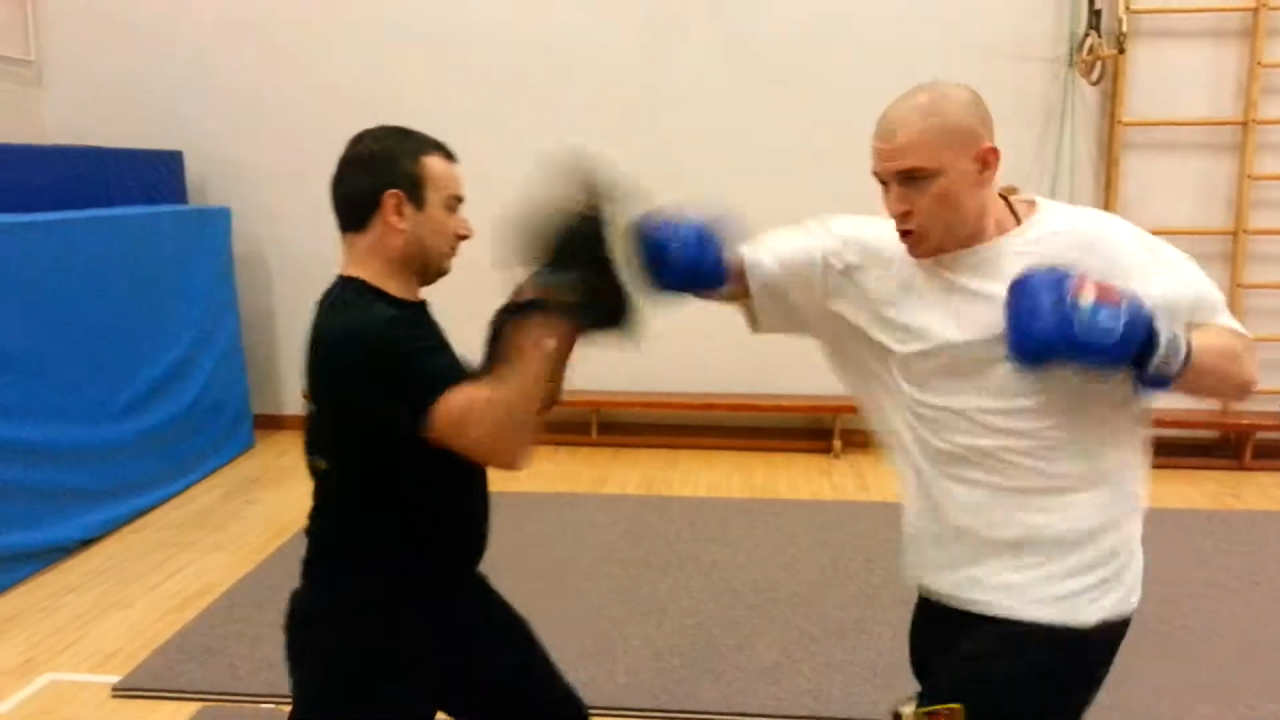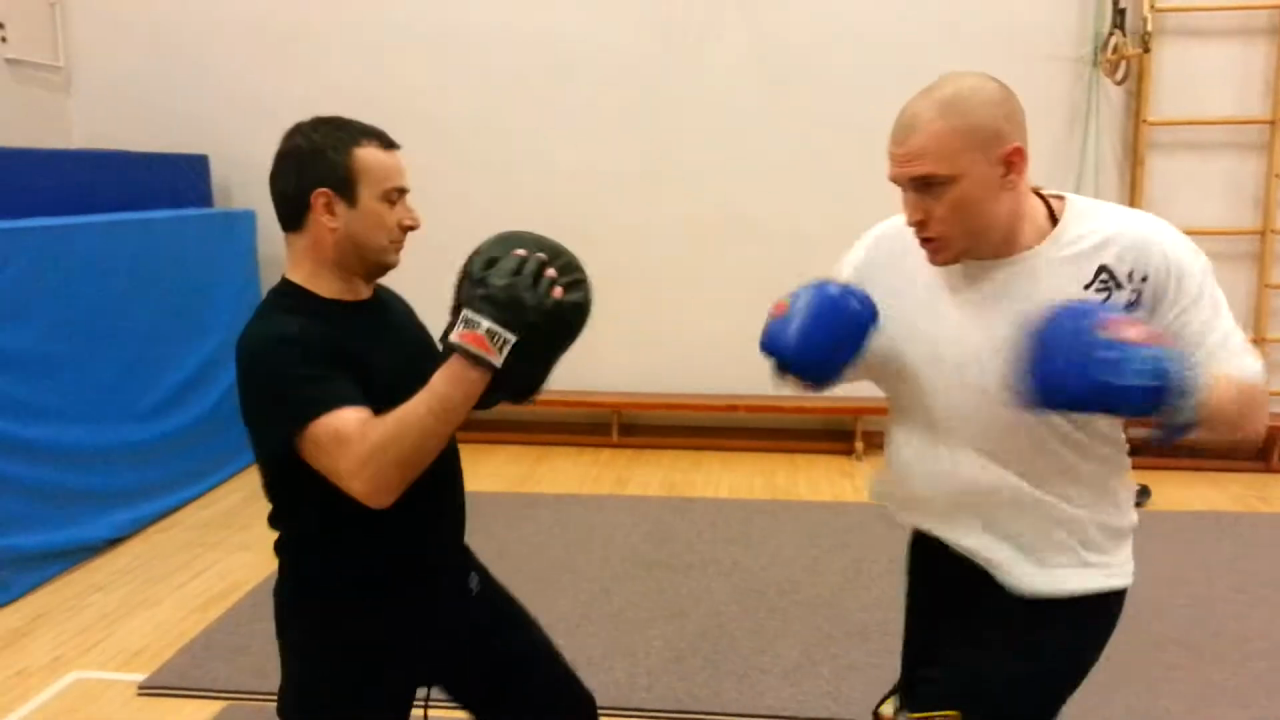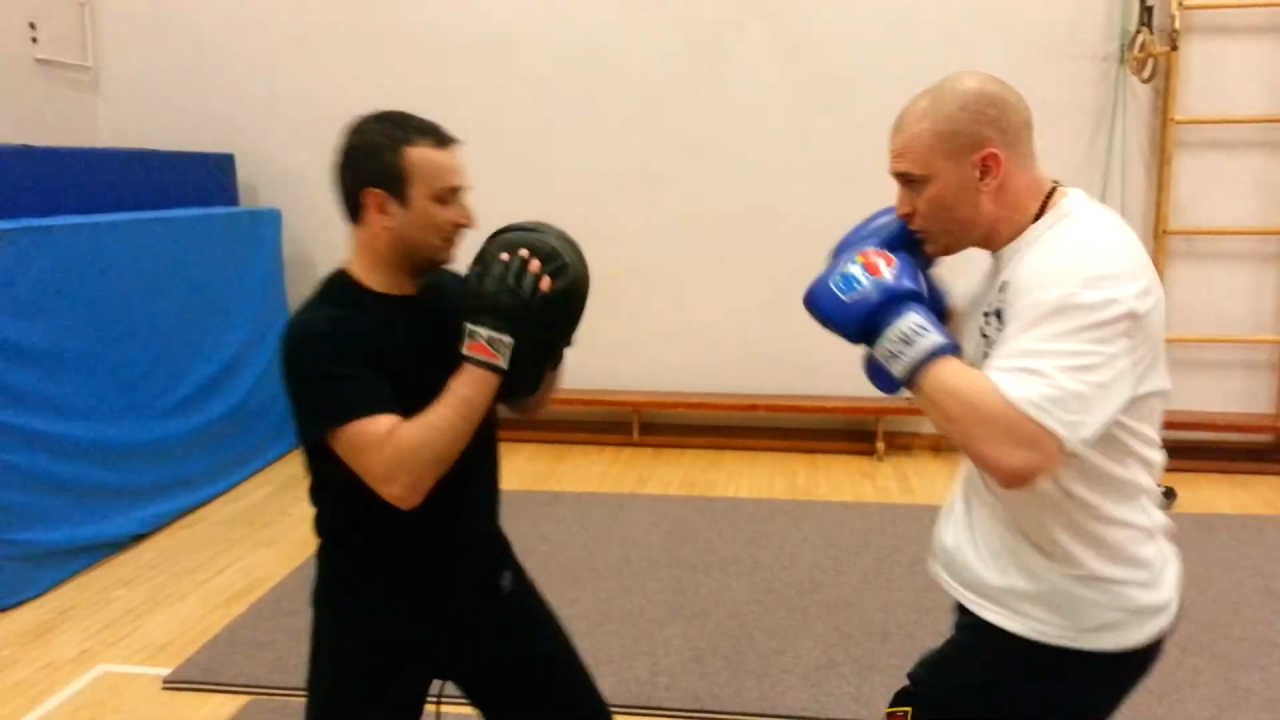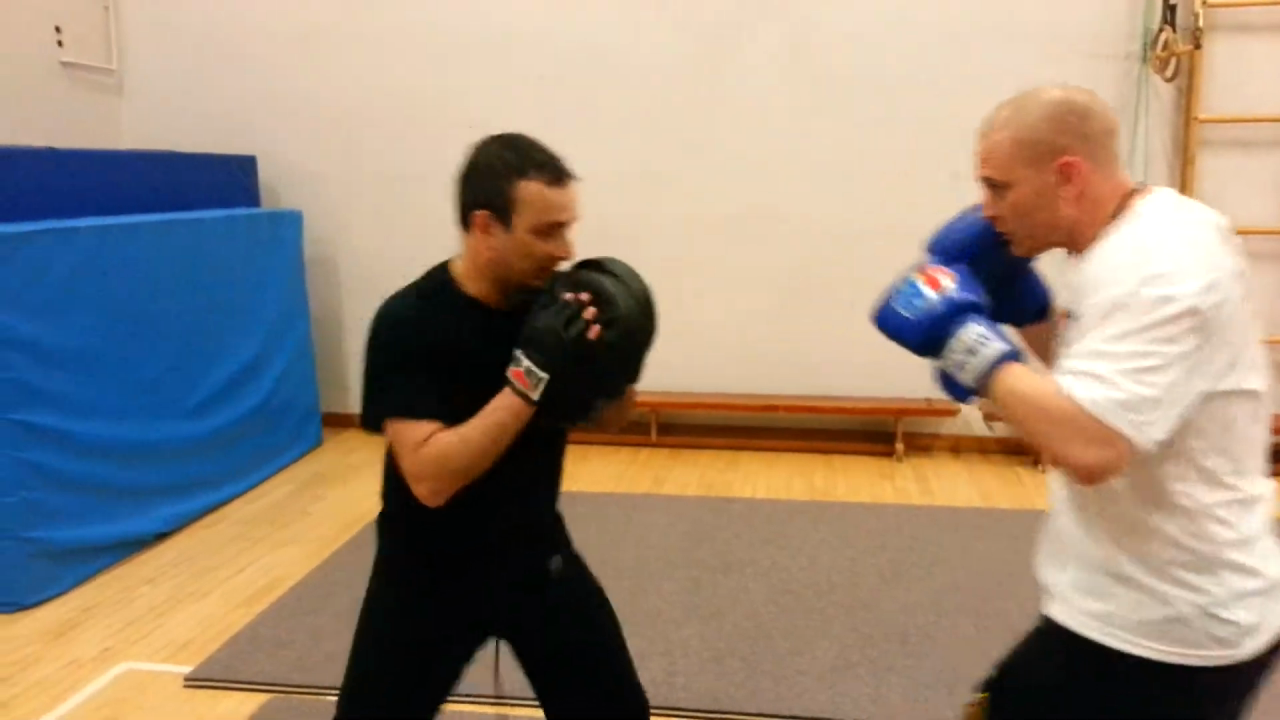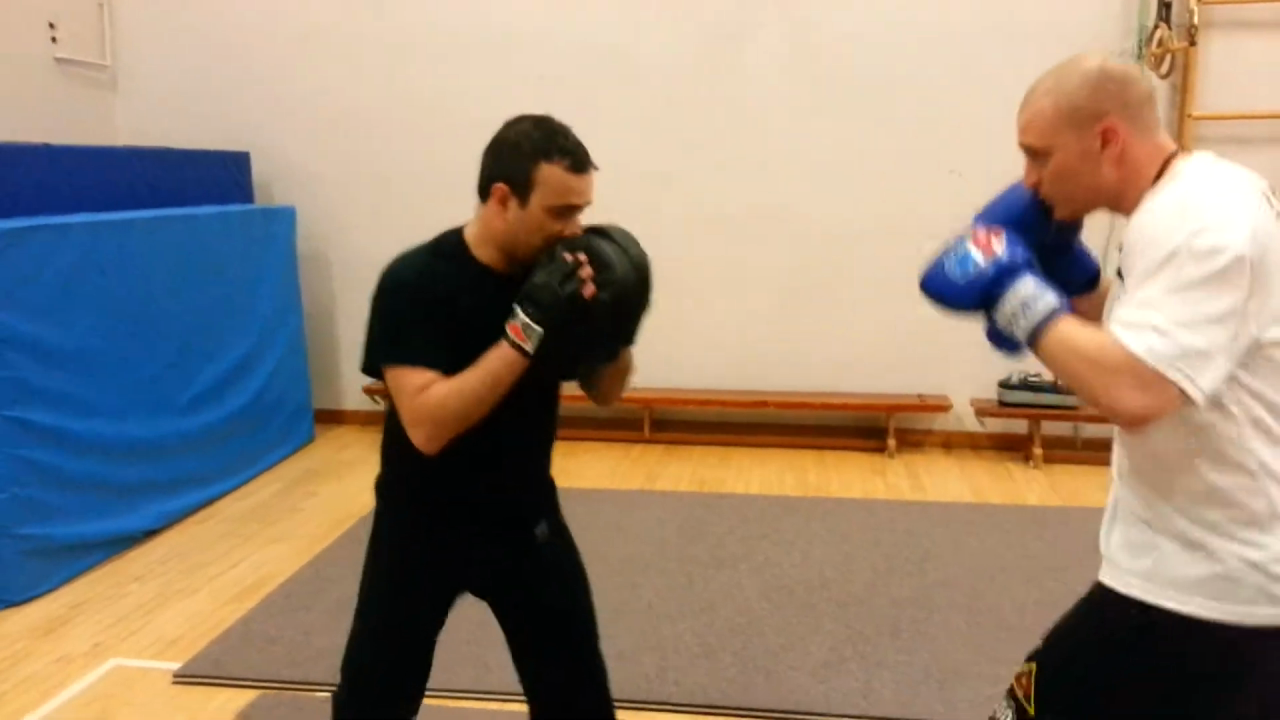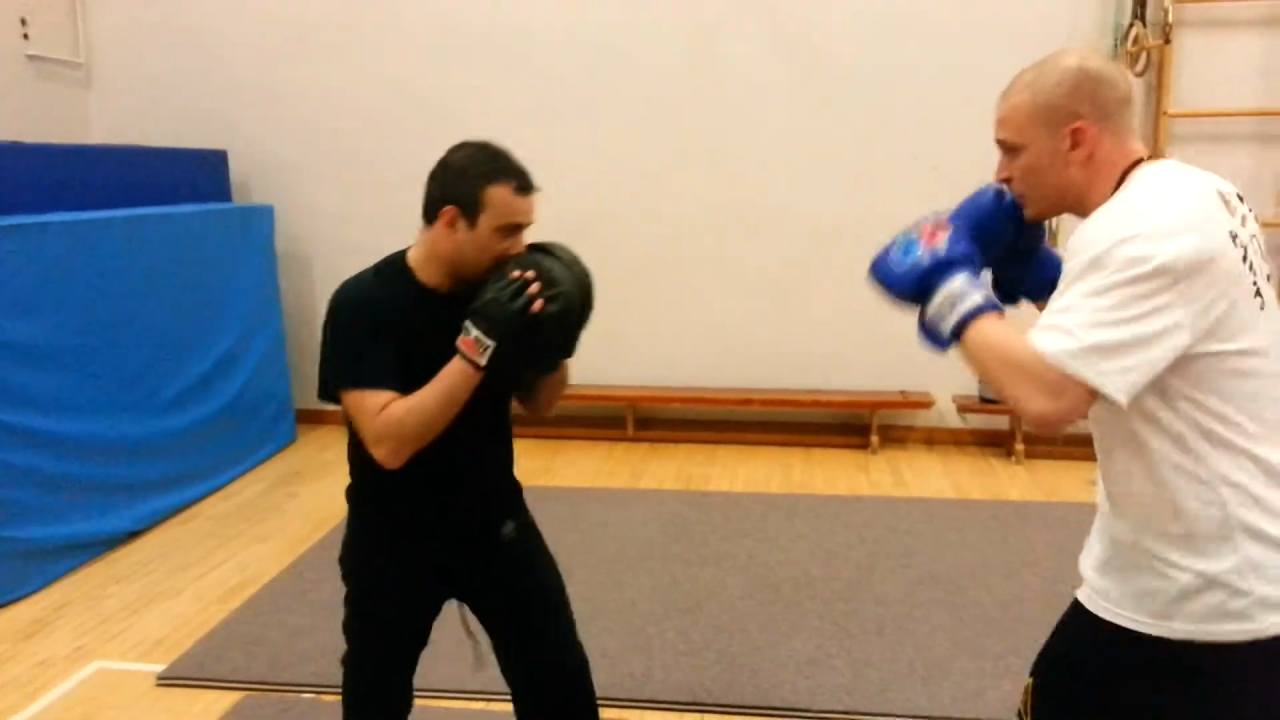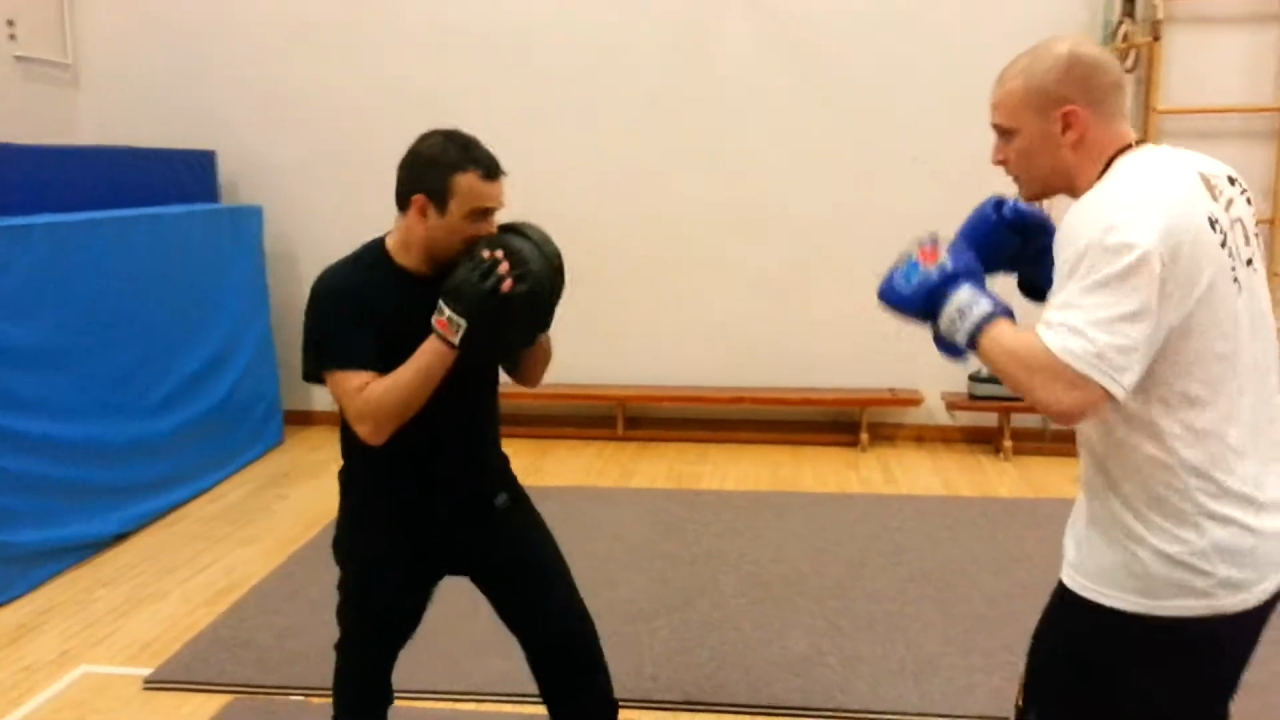
dt=0.2s
person 1, frame 1
left shoulder: (1104, 248)
right shoulder: (857, 256)
left elbow: (1236, 371)
right elbow: (733, 276)
left wrist: (1153, 343)
right wrist: (700, 254)
left hip: (1065, 592)
right hip: (955, 580)
person 1, frame 2
left shoulder: (1142, 252)
right shoulder: (890, 254)
left elbow: (1246, 414)
right elbow: (809, 353)
left wrist: (1163, 386)
right wrist: (802, 334)
left hip: (1061, 578)
right hip: (946, 550)
person 1, frame 3
left shoulder: (1085, 273)
right shoulder: (1032, 250)
left elbow: (1012, 450)
left wrist: (901, 329)
right wrist: (920, 307)
left hip: (1071, 616)
right hip: (1024, 589)
person 1, frame 4
left shoulder: (1151, 269)
right shoulder: (1160, 227)
left elbow: (1086, 446)
right elbow: (1096, 383)
left wrist: (968, 338)
right wrist: (1017, 300)
left hip: (1150, 625)
person 1, frame 5
left shoulder: (1194, 222)
right shoulder: (1196, 199)
left elbow: (1133, 391)
right elbow: (1137, 351)
left wrist: (1019, 296)
right wrist: (1060, 266)
left hip: (1197, 586)
person 1, frame 6
left shoulder: (1144, 232)
right shoulder: (1197, 197)
left elbow: (1044, 396)
left wrist: (953, 291)
right wrist: (1029, 267)
left hip: (1180, 592)
person 1, frame 7
left shoulder: (1118, 219)
right shoulder: (1204, 177)
left elbow: (1062, 389)
left wrist: (958, 301)
right wrist: (1044, 264)
left hip: (1164, 565)
person 2, frame 1
left shoulder: (392, 312)
right shoulder: (361, 332)
left elbow: (477, 408)
right elbow: (499, 438)
left wrist: (526, 333)
right wrist: (566, 303)
left hip: (449, 599)
right hip: (360, 626)
person 2, frame 2
left shoulder: (383, 305)
right shoulder: (280, 343)
left elbow: (431, 412)
right elbow: (373, 477)
left hip: (448, 585)
right hip: (346, 622)
person 2, frame 3
left shoulder: (451, 293)
right shoulder: (323, 334)
left elbow: (524, 400)
right elbow: (401, 477)
right wrist: (489, 345)
left hip: (483, 577)
right hip: (376, 607)
person 2, frame 4
left shoulder: (545, 301)
right shoulder: (408, 324)
left elbow: (610, 413)
right elbow: (431, 478)
right wrist: (530, 373)
left hip: (536, 554)
right hip: (430, 573)
person 2, frame 5
left shoulder: (555, 273)
right shoulder: (414, 283)
left elbow: (605, 391)
right elbow: (428, 425)
right wrist: (526, 328)
left hip: (526, 519)
right hip: (423, 527)
person 2, frame 6
left shoulder: (496, 291)
right shoulder: (364, 304)
left elbow: (539, 402)
right elbow: (389, 441)
right wrist: (477, 343)
left hip: (495, 522)
right hip: (395, 537)
person 2, frame 7
left shoulder: (473, 272)
right shoulder: (345, 290)
left elbow: (527, 375)
right elbow: (371, 419)
right wrist: (452, 322)
left hip: (486, 495)
right hip: (388, 515)
left knee: (567, 639)
right knee: (364, 661)
